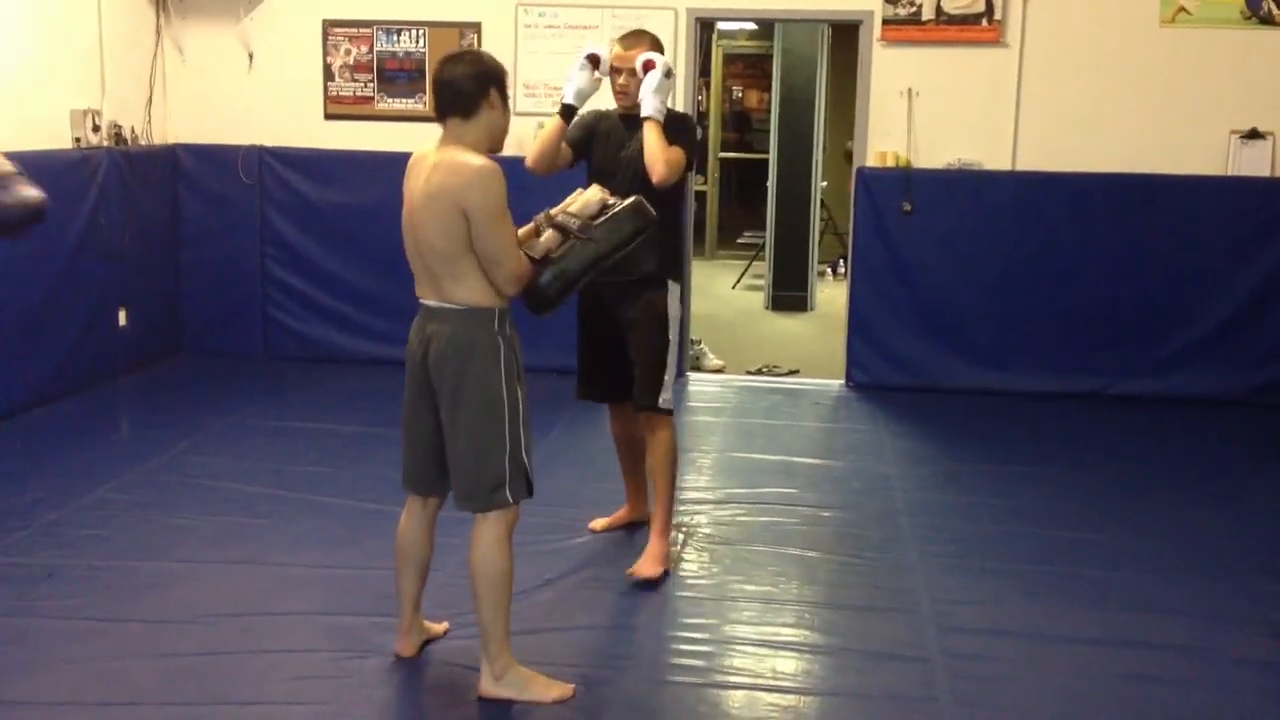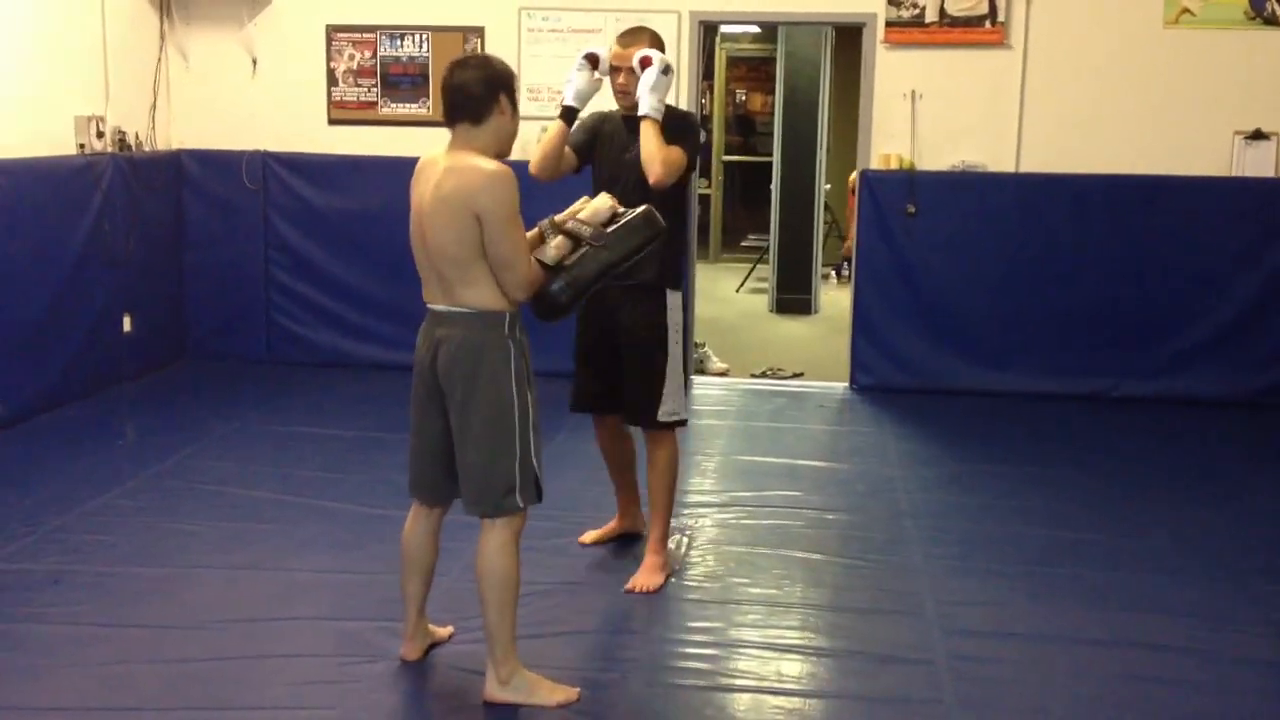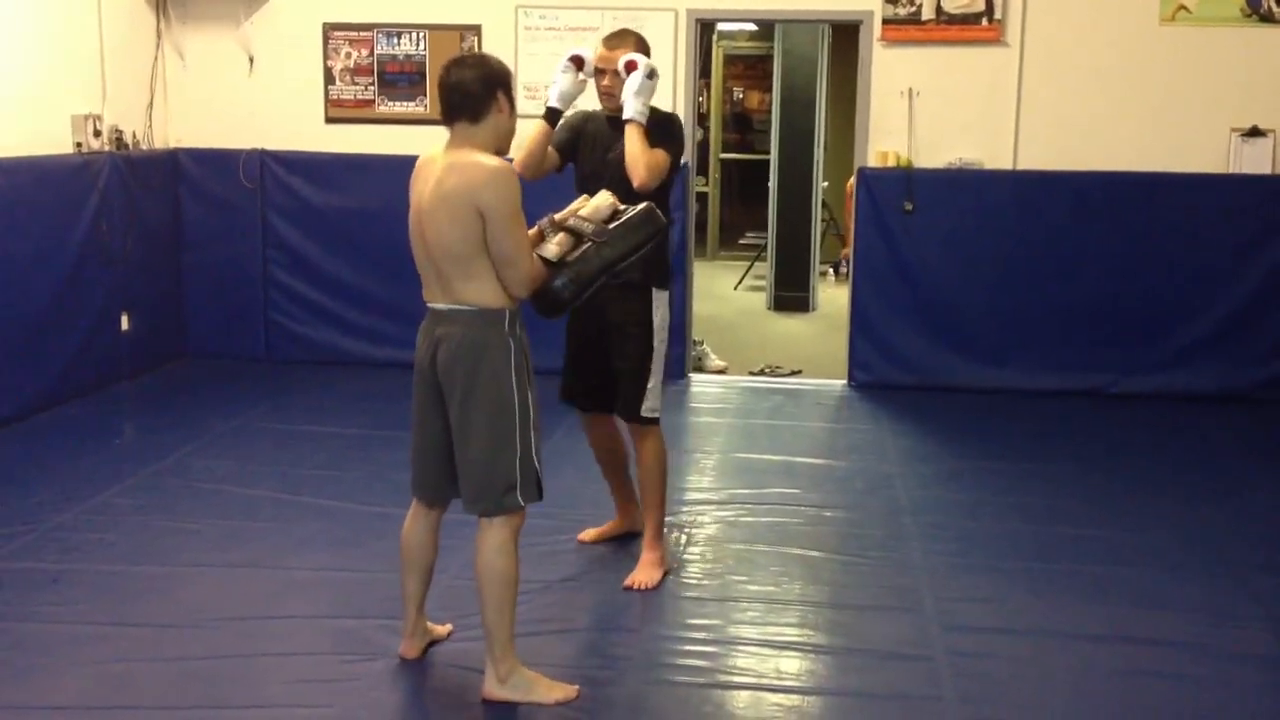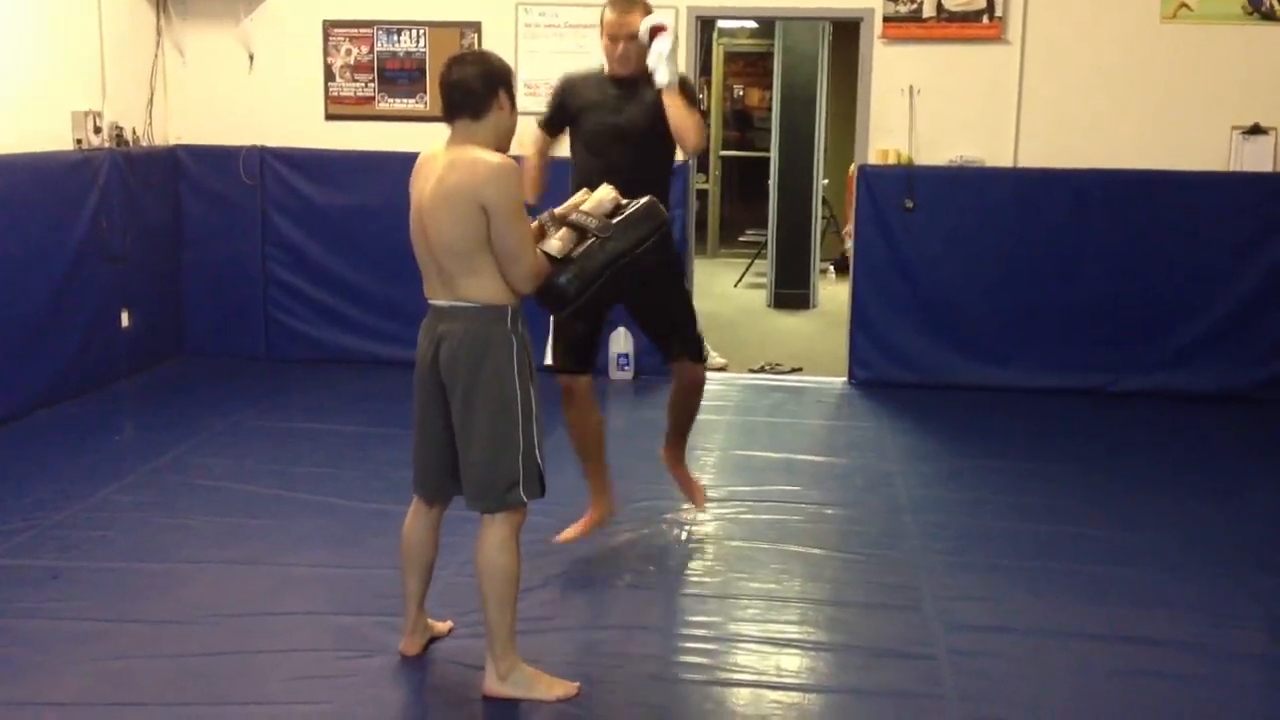
dt=0.4s
person 1, frame 1
left shoulder: (419, 165)
right shoulder: (478, 174)
right elbow: (510, 278)
left wrist: (549, 220)
left hip: (429, 329)
right hip: (476, 339)
left knee: (423, 496)
right knee: (495, 508)
left ankle: (409, 627)
right ankle: (499, 670)
person 1, frame 2
left shoulder: (427, 170)
right shoulder: (491, 178)
right elbow: (520, 283)
left wrist: (554, 226)
left hip: (436, 334)
right hip: (485, 343)
left knee: (429, 501)
right knee: (503, 514)
left ankle: (414, 632)
right ankle: (504, 674)
person 1, frame 3
left shoulder: (425, 168)
right shoulder: (493, 174)
right elbow: (520, 281)
left wrist: (548, 227)
left hip: (436, 332)
right hip: (485, 341)
left knee: (428, 498)
right knee: (501, 512)
left ankle: (413, 630)
right ankle: (503, 671)
person 1, frame 4
left shoulder: (425, 166)
right shoulder: (495, 171)
right elbow: (525, 277)
left hip: (438, 329)
right hip: (488, 338)
left knee: (430, 495)
right knee: (503, 509)
left ankle: (413, 626)
right ankle: (503, 668)
person 2, frame 1
left shoulder: (676, 126)
right shoulder: (595, 123)
left elbow: (661, 173)
right elbow: (538, 163)
left wrist: (651, 108)
right wrist: (572, 100)
left hip: (653, 284)
right hip: (599, 280)
left knee: (654, 408)
right knee: (618, 401)
left ankle: (659, 540)
right ankle: (635, 502)
person 2, frame 2
left shoulder: (679, 125)
right shoulder: (598, 125)
left elbow: (659, 174)
right elbow: (542, 170)
left wrist: (649, 107)
right wrist: (572, 103)
left hip: (653, 290)
right hip: (599, 286)
left knee: (657, 422)
right knee: (604, 413)
left ankle: (658, 550)
right ankle: (628, 514)
person 2, frame 3
left shoulder: (661, 126)
right shoulder: (581, 124)
left elbow: (644, 178)
right elbow: (527, 169)
left wrist: (635, 110)
right wrist: (556, 103)
left hip: (640, 289)
right hip: (590, 286)
left knee: (641, 417)
right knee: (592, 407)
left ankle: (654, 547)
right ankle: (628, 511)
person 2, frame 4
left shoulder: (668, 87)
right shoulder: (575, 89)
left elbow: (694, 143)
right elbow: (540, 153)
left wrist: (664, 73)
left hip: (651, 252)
left knee: (689, 364)
right knee: (571, 380)
left ankle: (675, 461)
right ankle: (599, 499)
